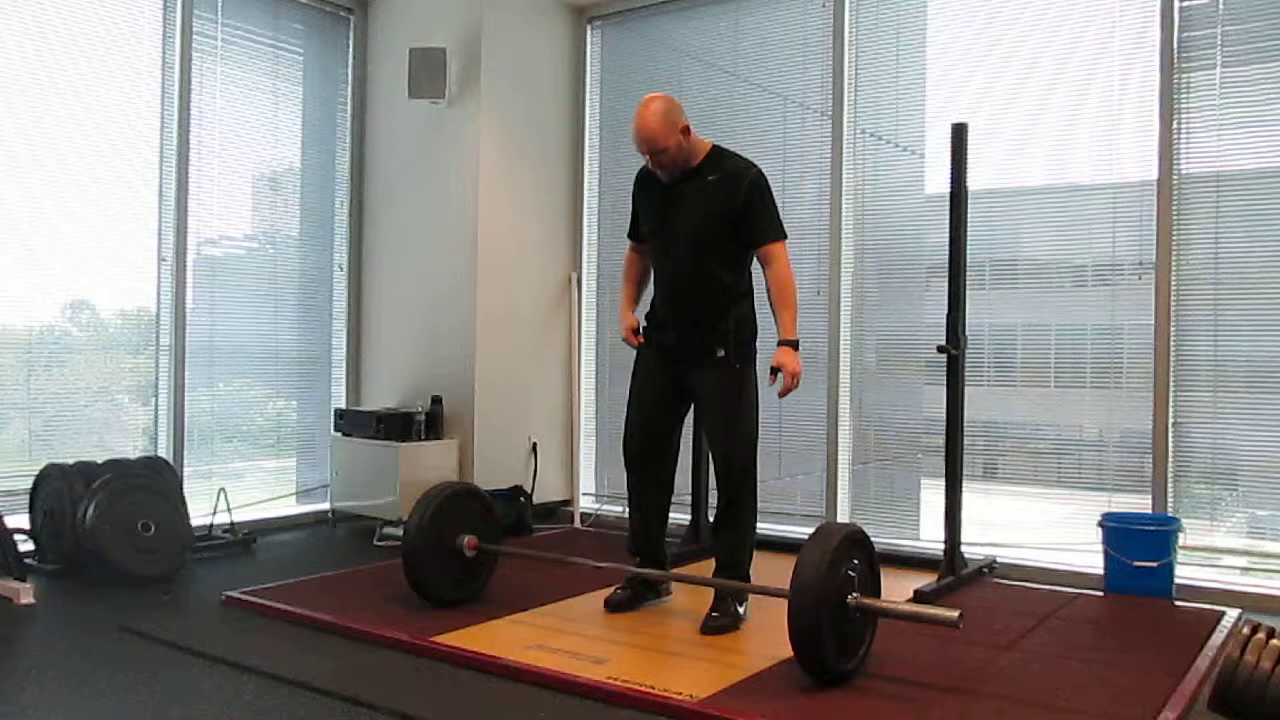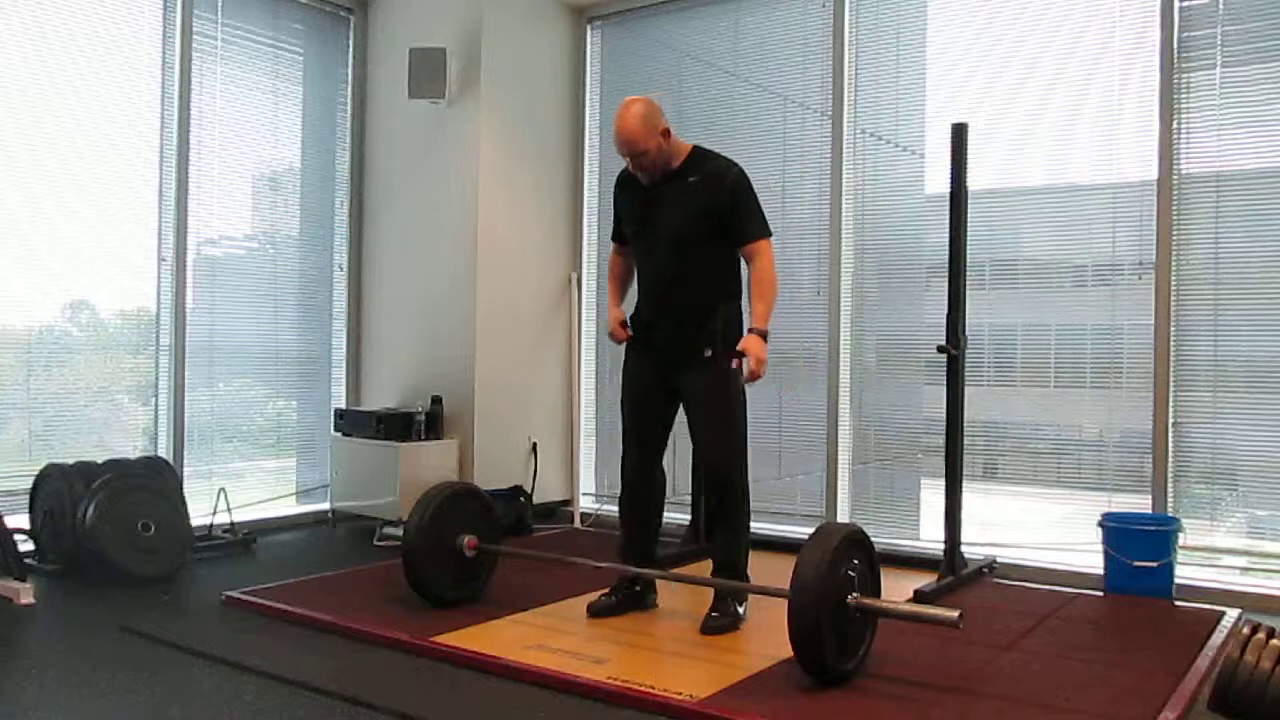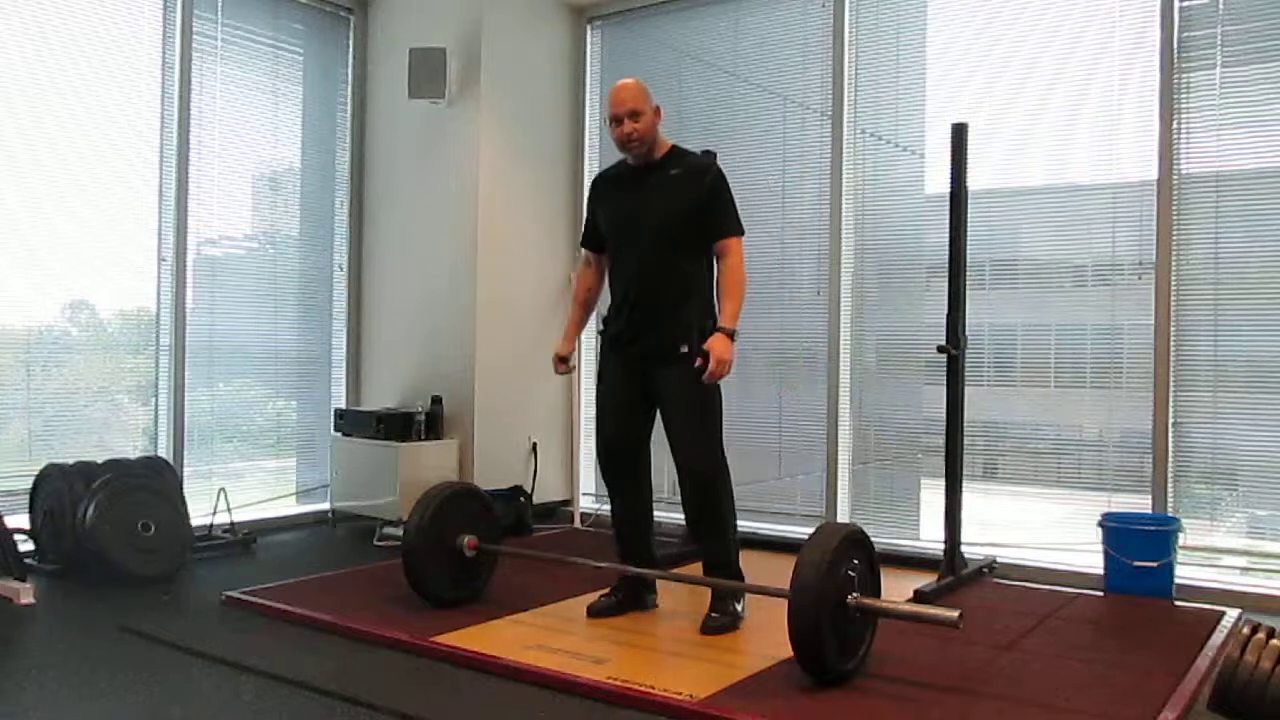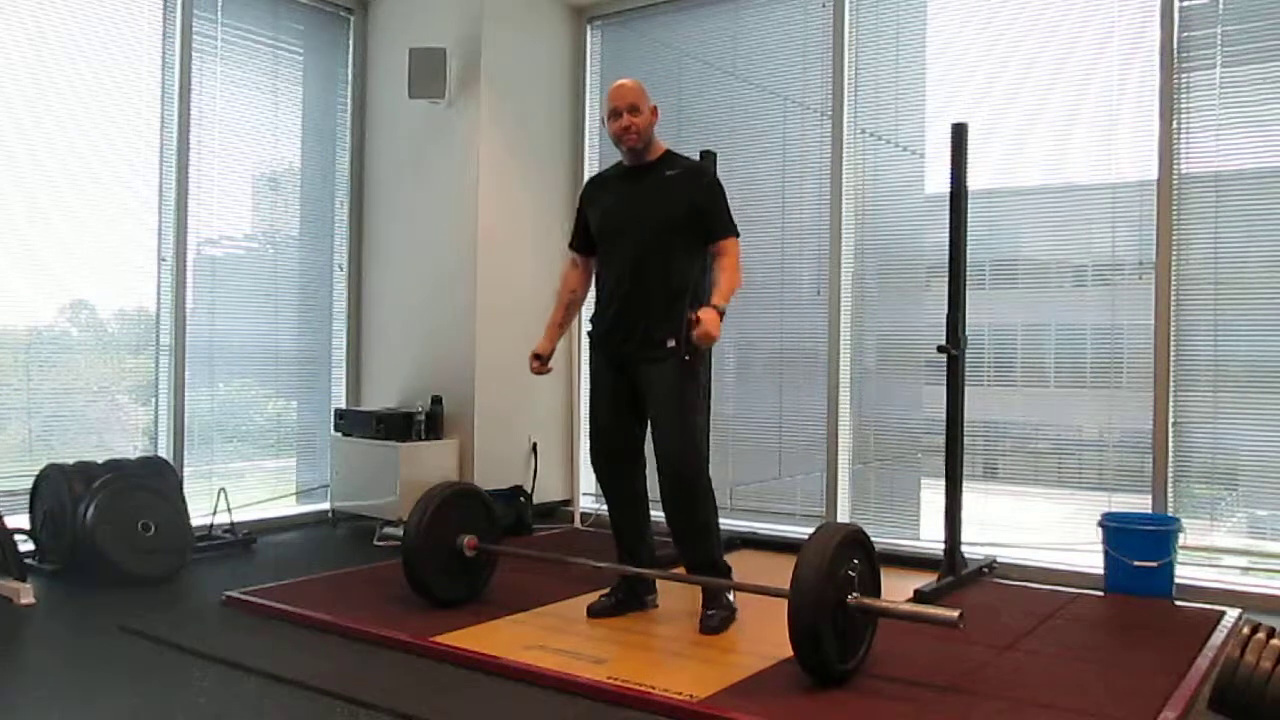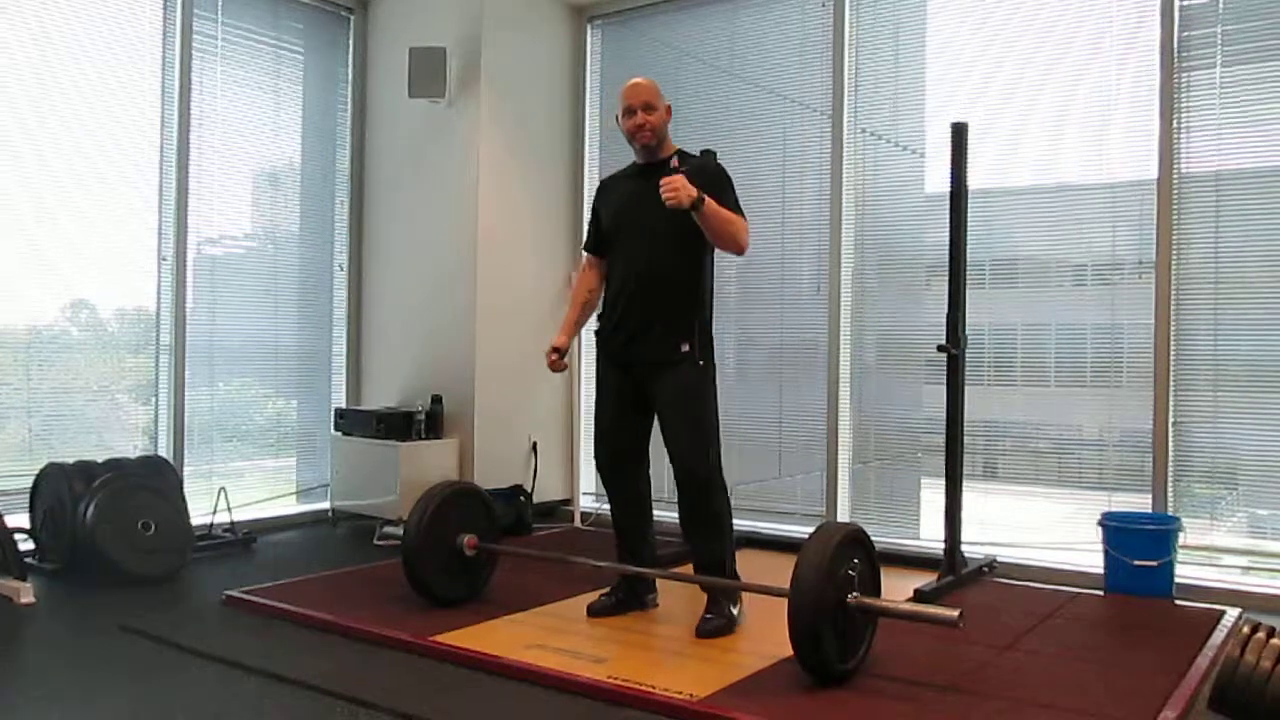
dt=0.3s
person 1, frame 1
left shoulder: (740, 179)
right shoulder: (646, 181)
left elbow: (774, 260)
left wrist: (787, 341)
right wrist: (627, 307)
left hip: (722, 347)
right hip: (660, 343)
left knee: (733, 465)
right knee: (643, 450)
left ankle: (731, 586)
right ankle: (648, 570)
person 1, frame 2
left shoulder: (722, 179)
right shoulder: (628, 184)
left elbow: (759, 256)
left wrist: (756, 331)
right wrist: (614, 304)
left hip: (709, 347)
right hip: (647, 345)
left knee: (722, 465)
right knee: (638, 460)
left ankle: (730, 588)
right ankle: (636, 579)
person 1, frame 3
left shoulder: (699, 175)
right shoulder: (606, 185)
left elbow: (730, 256)
right elbow: (592, 264)
left wrist: (724, 331)
right wrist: (570, 333)
left hip: (683, 349)
right hip: (621, 349)
left knee: (700, 464)
right knee: (619, 462)
left ankle: (727, 587)
right ankle: (637, 580)
person 1, frame 4
left shoulder: (693, 179)
right shoulder: (598, 189)
left elbow: (726, 254)
right elbow: (579, 267)
left wrist: (715, 307)
right wrist: (550, 335)
left hip: (673, 348)
right hip: (611, 349)
left knee: (680, 460)
right knee: (615, 463)
left ankle: (714, 582)
right ankle: (637, 579)
person 1, frame 5
left shoulder: (703, 172)
right shoulder: (611, 188)
left elbow: (739, 240)
right elbow: (593, 268)
left wrist: (694, 201)
right wrist: (566, 331)
left hip: (681, 350)
right hip: (618, 350)
left knee: (696, 466)
right knee: (617, 463)
left ankle: (723, 590)
right ankle: (637, 579)
